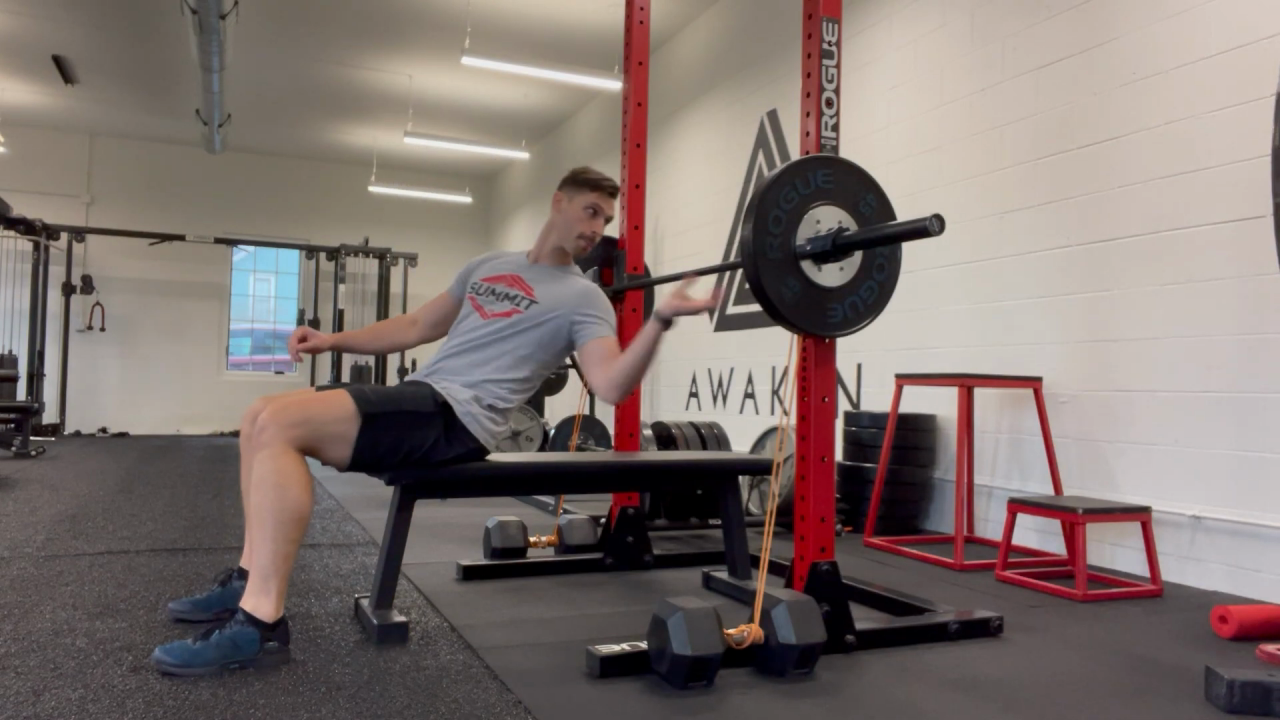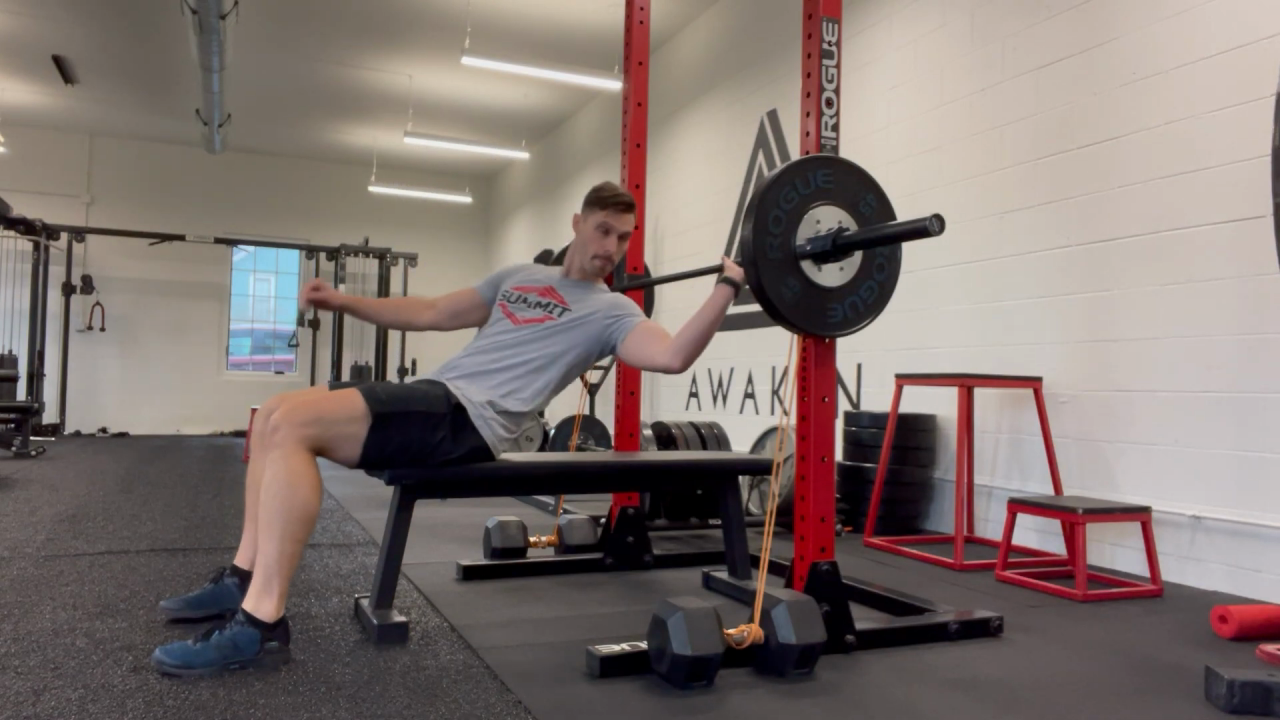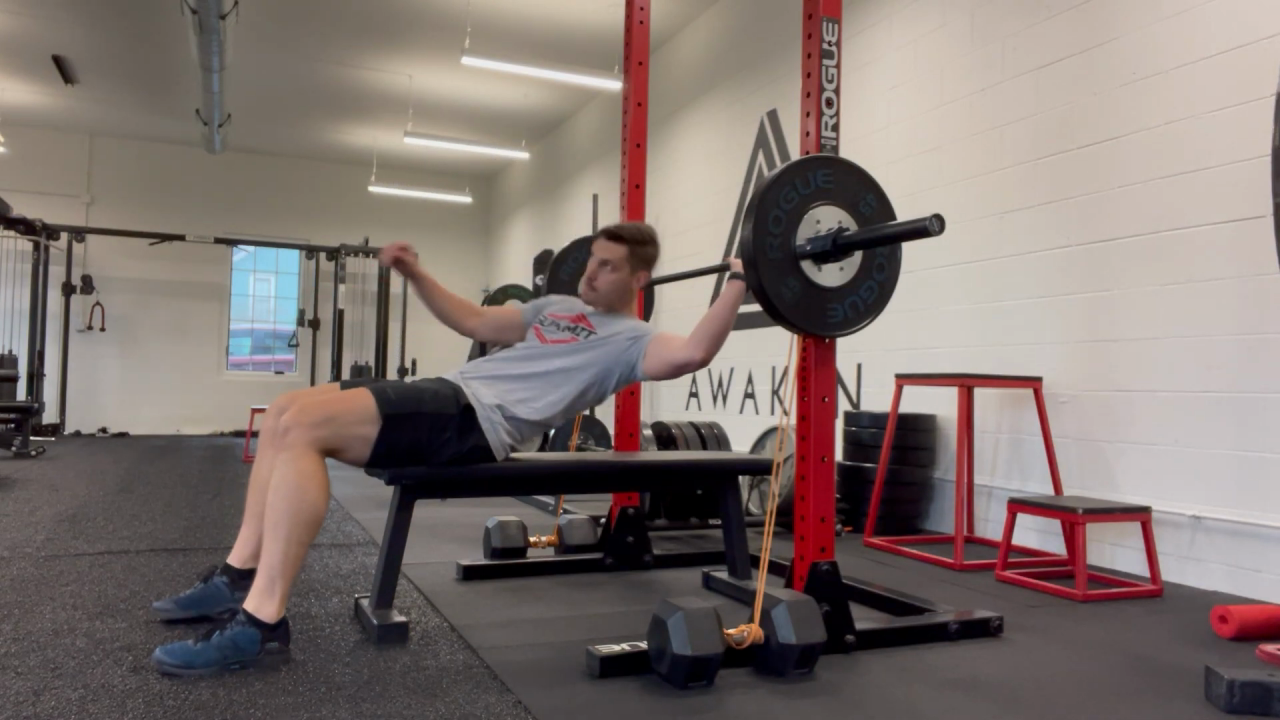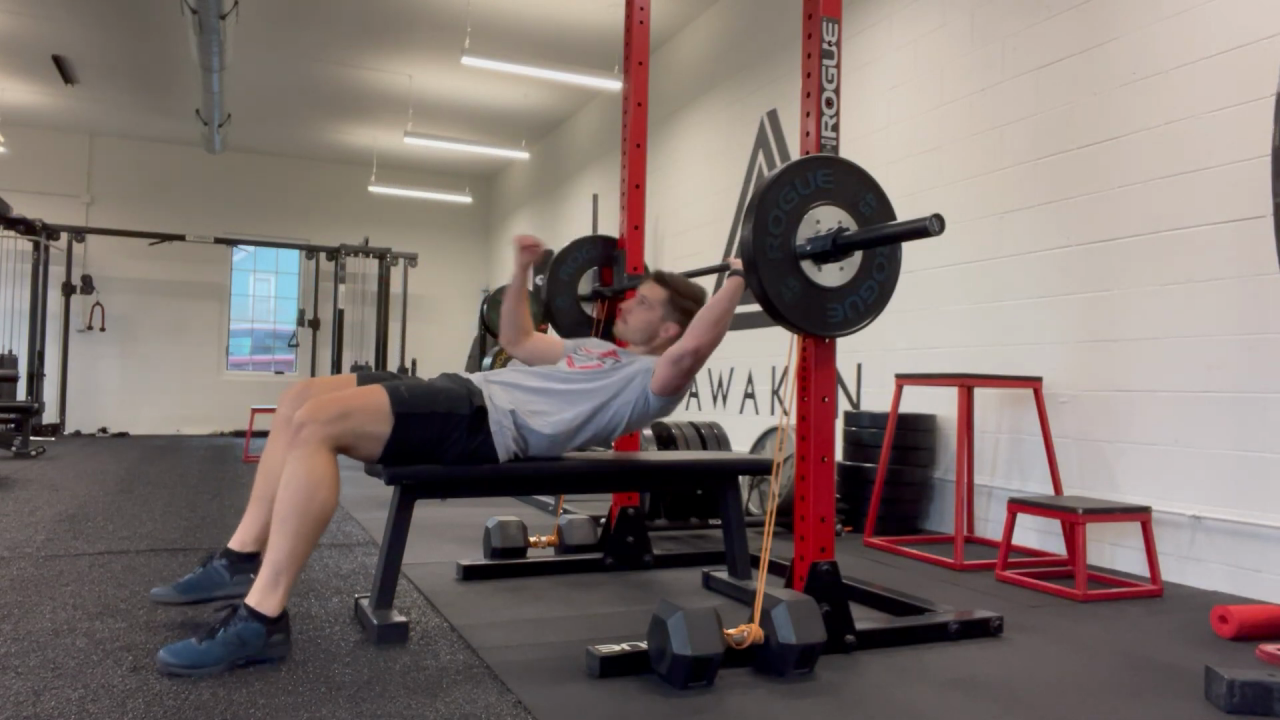
dt=0.2s
person 1, frame 1
left shoulder: (583, 300)
right shoulder: (488, 264)
left elbow: (613, 388)
right elbow: (417, 324)
left wrist: (661, 318)
right wrist: (334, 341)
left hip: (451, 418)
right hip: (419, 396)
left knee: (278, 425)
right knee: (263, 418)
left ankle: (261, 622)
right ankle: (253, 576)
person 1, frame 2
left shoulder: (611, 312)
right shoulder: (519, 277)
left elbow: (672, 357)
right elbow: (431, 313)
left wrist: (725, 287)
right wrist: (345, 302)
left hip: (463, 422)
right hip: (432, 395)
left knee: (290, 426)
right knee: (274, 416)
left ankle: (259, 622)
right ankle: (244, 575)
person 1, frame 3
left shoulder: (632, 339)
right shoulder: (558, 307)
left elbow: (692, 352)
right elbow: (472, 320)
left wrist: (737, 281)
right wrist: (416, 274)
left hip: (472, 422)
right hip: (448, 394)
left knee: (300, 426)
right knee: (286, 411)
left ankle: (260, 624)
right ankle: (240, 574)
person 1, frame 4
left shoulder: (654, 379)
right shoulder: (600, 351)
left elbow: (693, 349)
right elbow: (517, 341)
left wrist: (737, 278)
right wrist: (522, 270)
left hip: (484, 425)
right hip: (467, 394)
left knee: (316, 424)
right knee: (300, 399)
left ankle: (262, 618)
right ankle: (243, 556)
